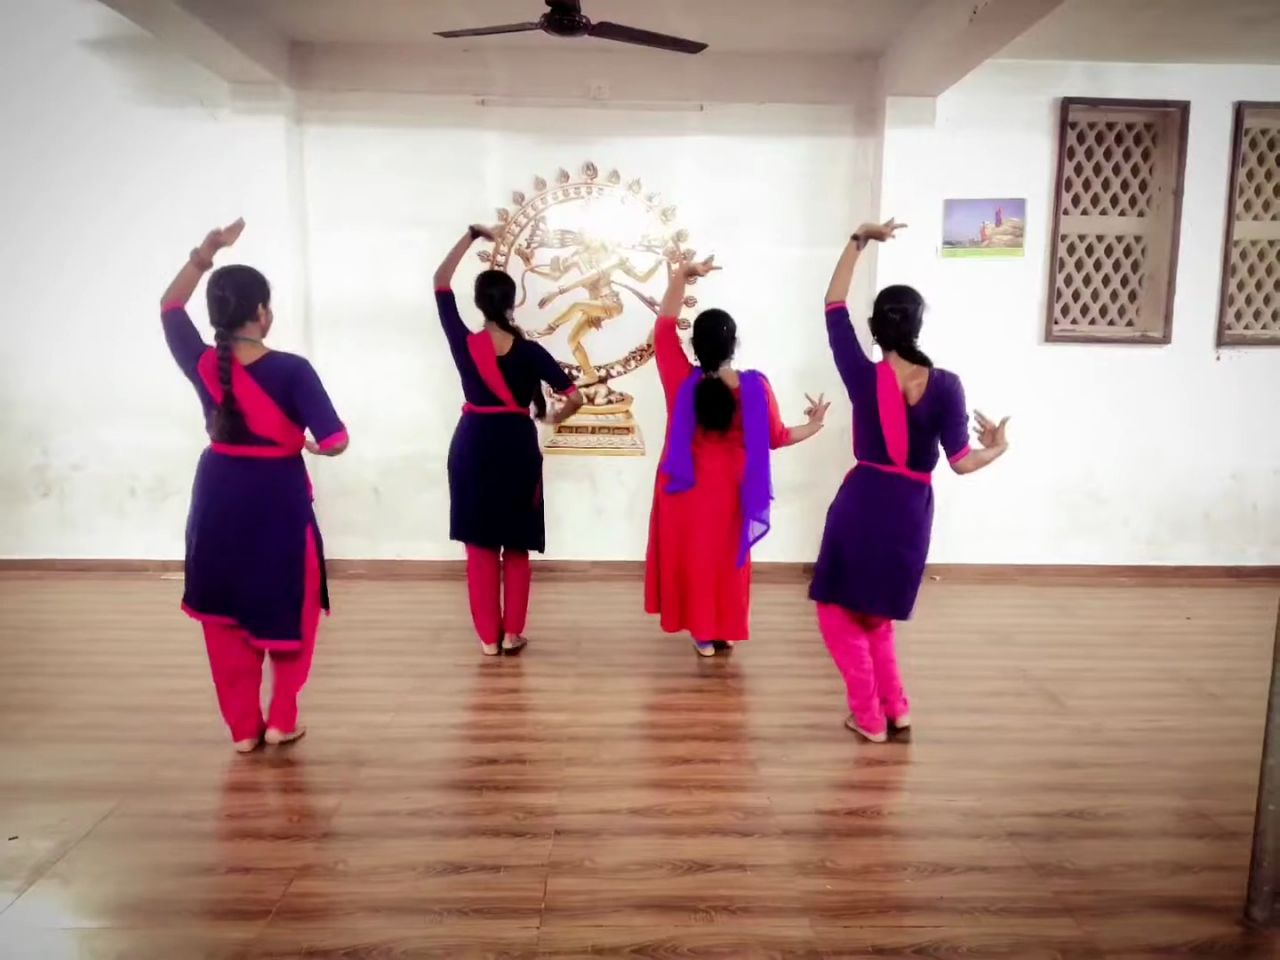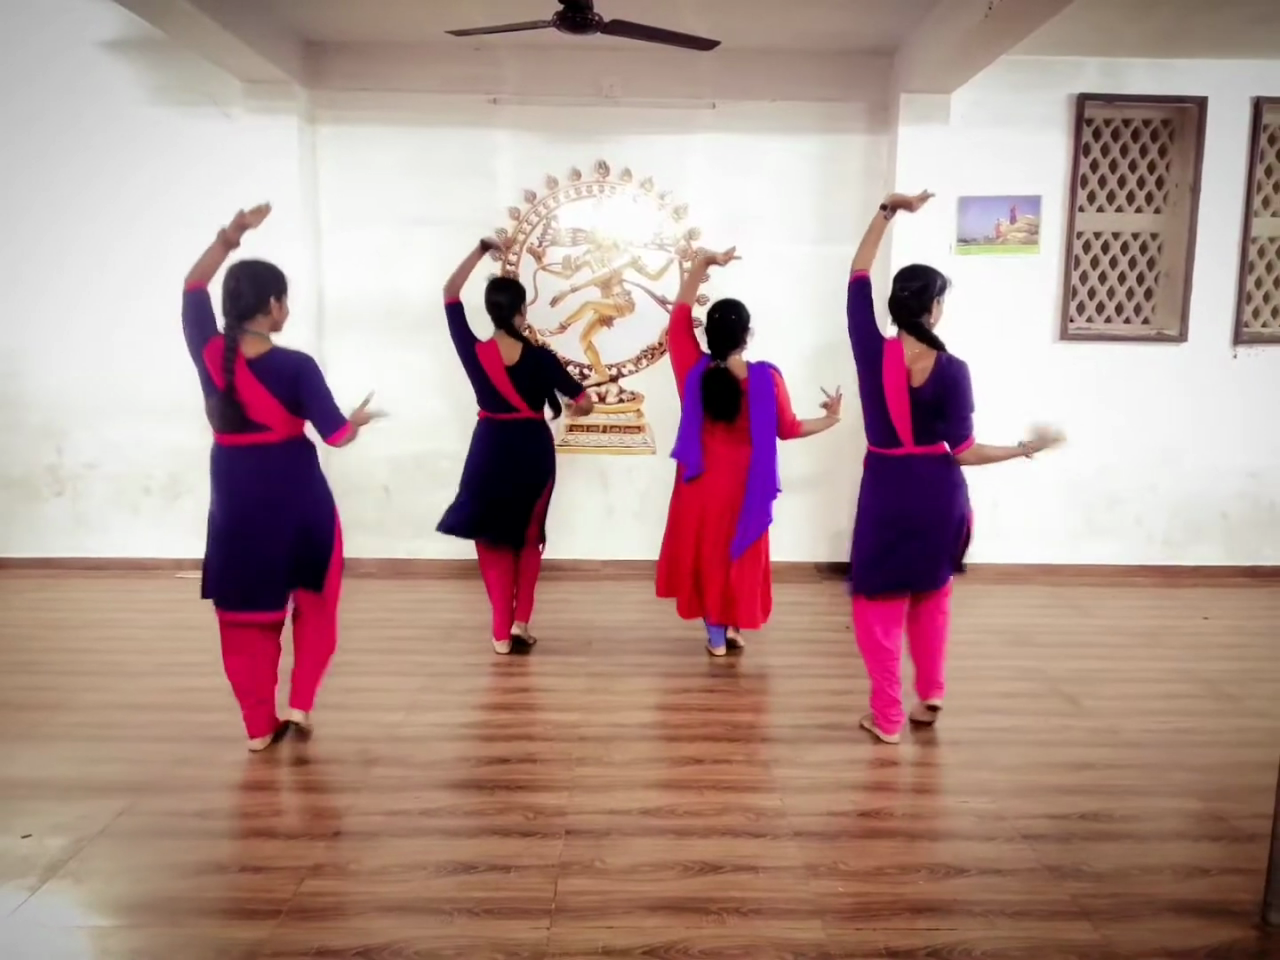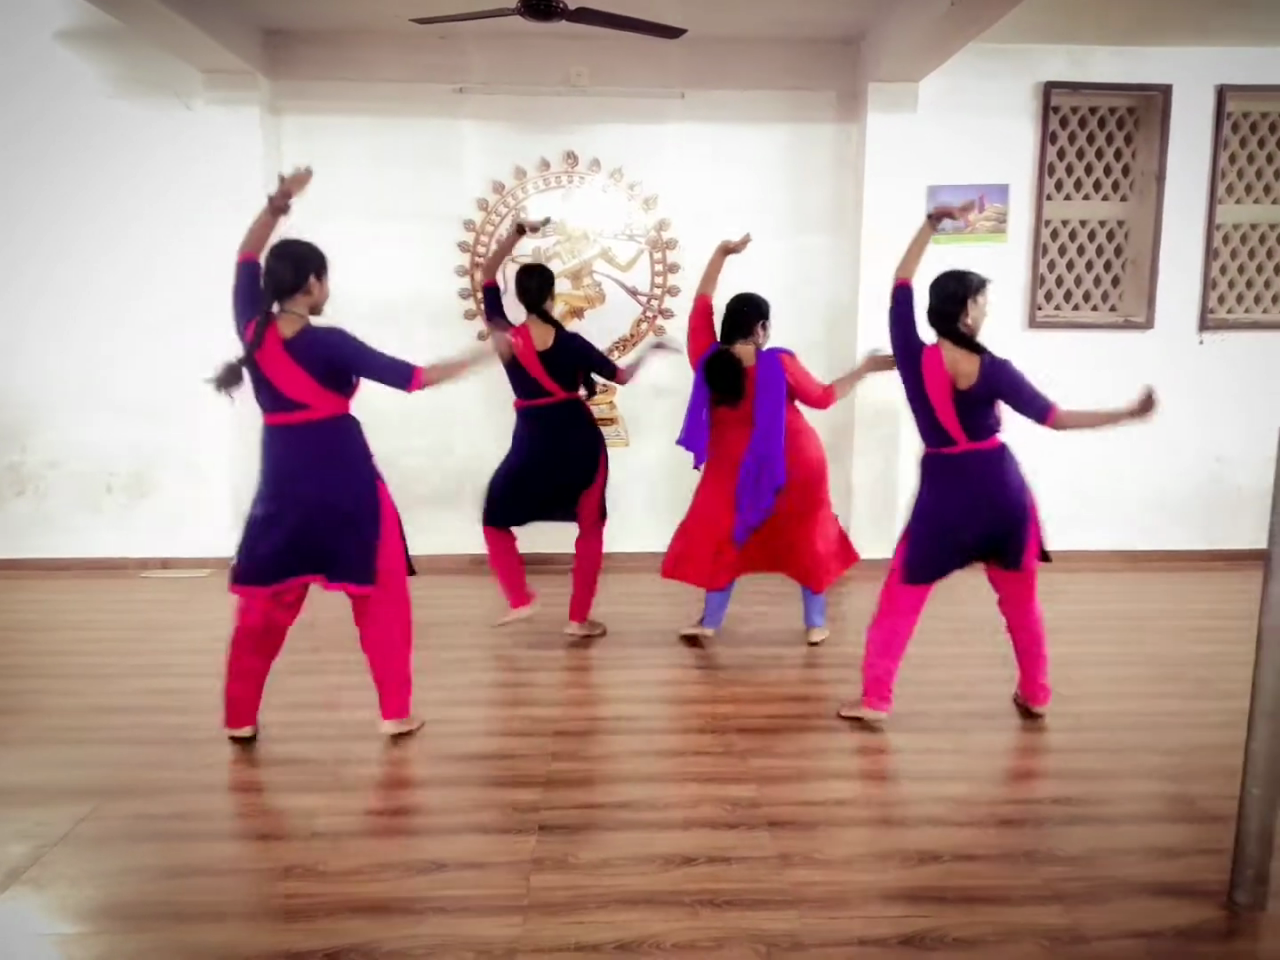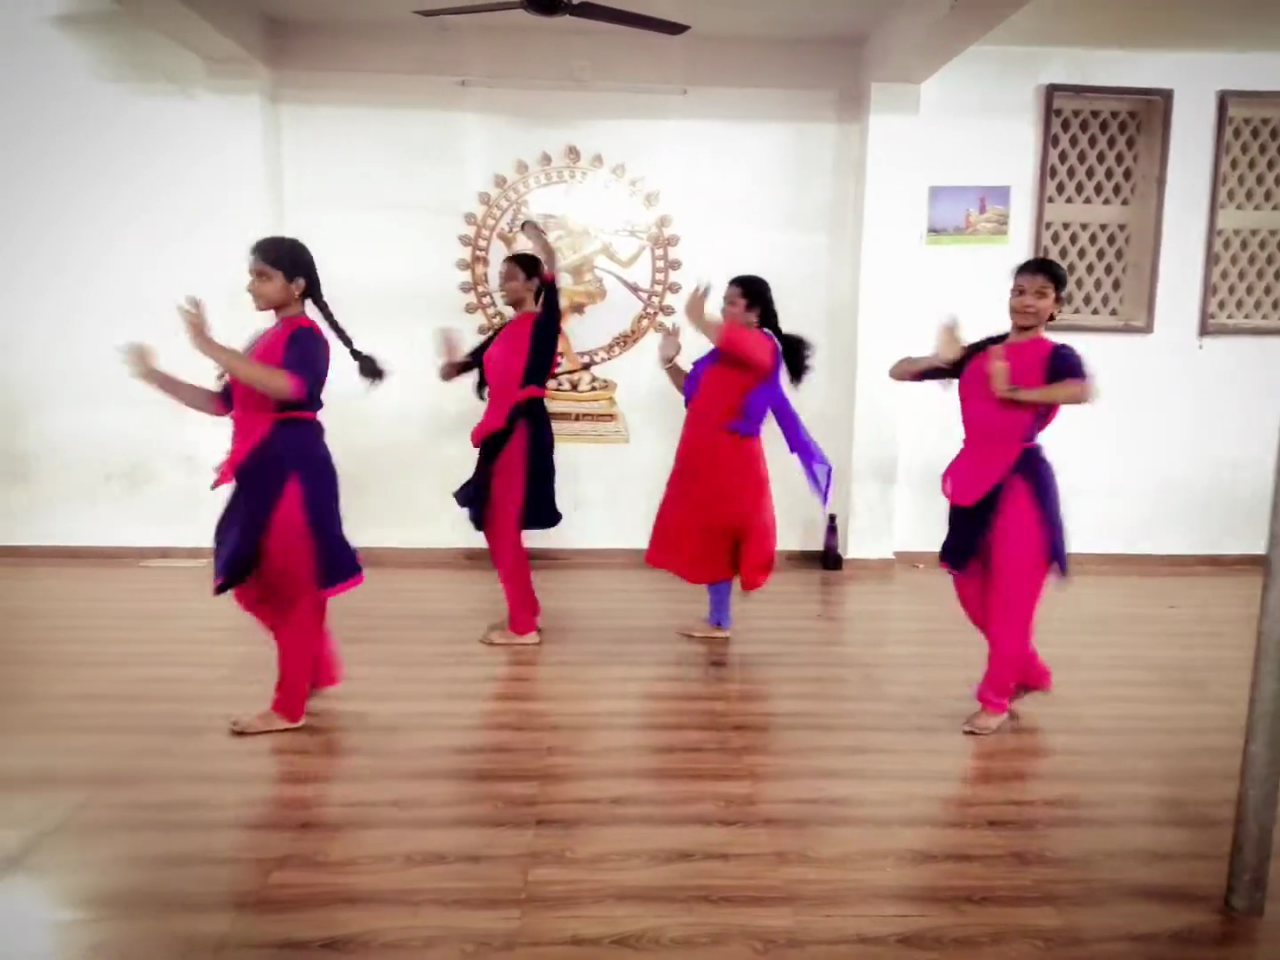
dt=1s
person 1, frame 1
left shoulder: (202, 365)
right shoulder: (292, 371)
left elbow: (170, 306)
right elbow: (334, 443)
left wrist: (206, 250)
right wrist: (306, 439)
left hip: (217, 506)
right hip: (278, 507)
left knee: (226, 622)
right knee: (288, 618)
left ankle: (245, 730)
right ankle: (282, 720)
person 1, frame 2
left shoulder: (210, 355)
right shoulder: (295, 366)
left elbow: (193, 286)
right elbow: (336, 435)
left wrist: (232, 234)
right wrist: (359, 417)
left hip: (236, 500)
right hip: (297, 495)
left knee: (245, 612)
right knee: (316, 602)
left ankle: (259, 725)
right ankle: (301, 702)
person 1, frame 3
left shoulder: (251, 331)
right shoulder: (329, 344)
left elbow: (247, 260)
right elbow: (413, 378)
left wrist: (278, 203)
right wrist: (481, 356)
left hip: (283, 480)
right hip: (346, 479)
left knee: (263, 602)
right knee: (381, 598)
left ankle: (240, 717)
right ankle: (395, 713)
person 1, frame 4
left shoulder: (302, 336)
right shoulder: (271, 338)
left elbow: (286, 387)
right elbow: (219, 403)
left wrist: (209, 346)
right wrist: (155, 376)
left hip: (292, 474)
right hip: (269, 475)
left knee: (292, 591)
right knee: (258, 587)
left ankle: (288, 708)
right ankle: (320, 672)
person 2, frame 1
left shoulder: (862, 376)
right shoulder: (945, 386)
left elbow: (833, 305)
right elbow: (961, 463)
left wrist: (860, 238)
right wrist: (998, 446)
left hip: (863, 503)
right hip: (911, 509)
left knee: (841, 614)
right knee: (873, 617)
left ankle: (870, 717)
right ankle: (895, 707)
person 2, frame 2
left shoulder: (872, 352)
right shoulder: (952, 370)
left elbow: (858, 276)
right elbow: (964, 450)
left wrist: (887, 211)
right wrist: (1030, 446)
left hip: (885, 490)
right hip: (938, 491)
left knee: (876, 609)
right knee: (929, 597)
left ankle: (887, 718)
right ankle: (931, 694)
person 2, frame 3
left shoulder: (912, 357)
right shoulder: (992, 370)
left elbow: (901, 285)
right elbow: (1053, 418)
left wrist: (932, 222)
right wrist: (1126, 413)
left hip: (944, 488)
right hip: (1001, 483)
left knee: (902, 595)
right knee: (1020, 595)
left ankle: (873, 699)
right ankle: (1034, 693)
person 2, frame 4
left shoulder: (1057, 355)
right shoulder: (980, 351)
left elbow: (1083, 391)
right elbow: (899, 372)
left wrist: (1016, 394)
right wrist: (937, 359)
left hip: (1020, 484)
right hip: (978, 480)
left knee: (1010, 599)
right knee: (974, 592)
left ankle: (996, 700)
right ankle: (1027, 673)
person 3, frame 1
left shoulder: (463, 342)
right shoulder: (529, 352)
left elbow: (440, 282)
right elbow: (574, 397)
left wrist: (472, 235)
right wrist: (555, 415)
left hip: (472, 445)
right hip: (516, 446)
left knee: (480, 545)
right knee: (516, 546)
left ankle: (489, 636)
right ankle: (512, 634)
person 3, frame 2
left shoulder: (473, 352)
right shoulder: (539, 357)
left elbow: (450, 293)
right elbow: (585, 404)
left wrist: (482, 249)
right wrist: (575, 405)
left hip: (489, 451)
right hip: (533, 452)
left knee: (492, 545)
right knee: (526, 541)
left ankle: (502, 633)
right ankle: (520, 623)
person 3, frame 3
left shoulder: (505, 338)
right shoulder: (570, 342)
left elbow: (487, 277)
right elbow: (619, 376)
left wrist: (518, 232)
right wrist: (647, 350)
left hip: (532, 438)
right hip: (578, 437)
left knee: (496, 520)
right knee: (591, 528)
left ankle: (520, 599)
right ankle: (578, 618)
person 3, frame 4
left shoulder: (544, 322)
right shoulder: (502, 334)
left elbow: (550, 268)
right elbow: (450, 374)
left wrist: (535, 234)
right wrist: (452, 359)
left hip: (522, 430)
right hip: (503, 432)
left knee: (504, 530)
right knee: (498, 526)
left ankle: (523, 626)
right ankle: (522, 614)
person 4, frame 1
left shoulder: (681, 382)
right shoulder: (755, 387)
left elbow: (664, 327)
right elbow: (775, 438)
left wrist: (683, 272)
right wrist: (814, 425)
left hip: (686, 494)
right hip: (730, 495)
left knee: (691, 559)
right knee: (725, 561)
left ankle: (703, 638)
right ankle: (721, 632)
person 4, frame 2
left shoulder: (692, 372)
right shoulder: (766, 378)
left elbow: (679, 315)
right elbow: (787, 429)
left wrist: (705, 261)
right wrist: (830, 419)
left hip: (701, 486)
right hip: (746, 488)
left knee: (703, 557)
right knee: (741, 559)
left ankle: (716, 637)
right ankle: (733, 625)
person 4, frame 3
left shoulder: (706, 360)
right shoulder: (779, 364)
left elbow: (701, 306)
right elbow: (822, 397)
left wrist: (722, 252)
right wrist: (864, 369)
left hip: (735, 469)
right hip: (794, 467)
left knee: (723, 538)
right knee: (809, 538)
left ankle: (708, 622)
right ankle: (816, 623)
person 4, frame 4
left shoulder: (759, 343)
right shoulder: (731, 353)
left elbow: (721, 333)
right elbow: (694, 389)
left wrist: (695, 312)
right wrist: (669, 361)
left hip: (727, 461)
right hip: (723, 459)
left knee: (715, 534)
right knee: (713, 534)
left ankle: (718, 621)
